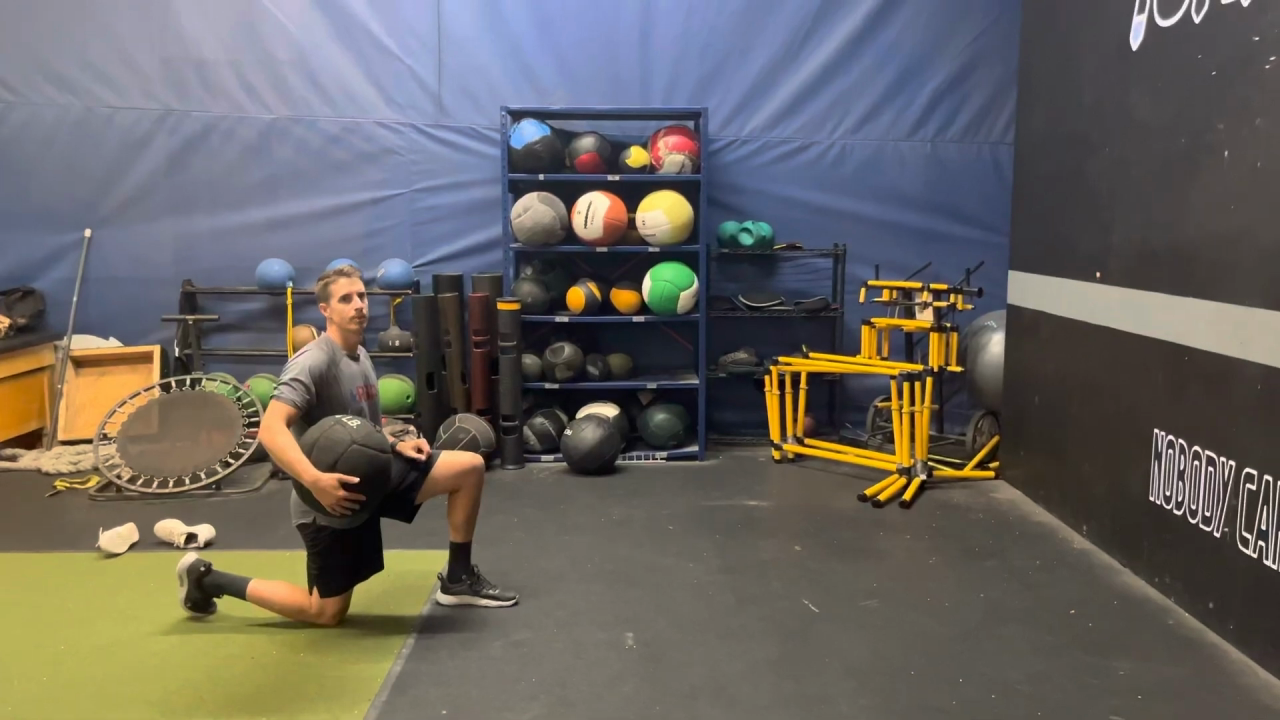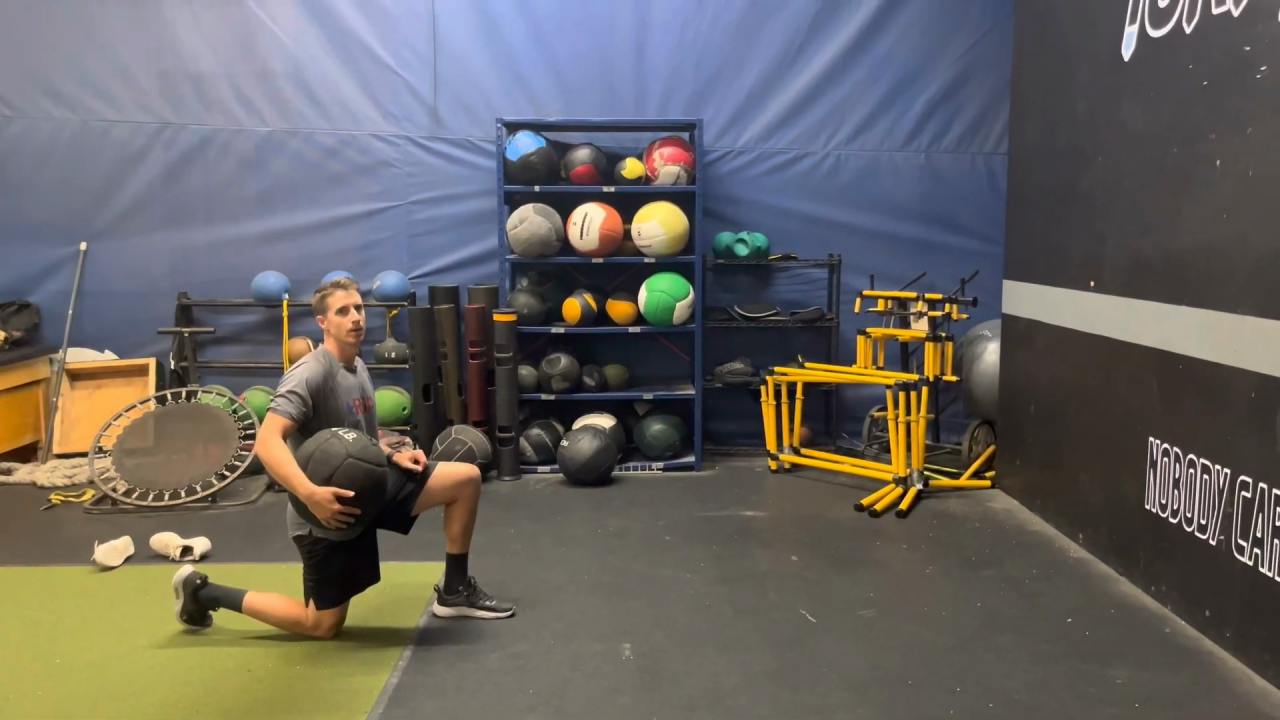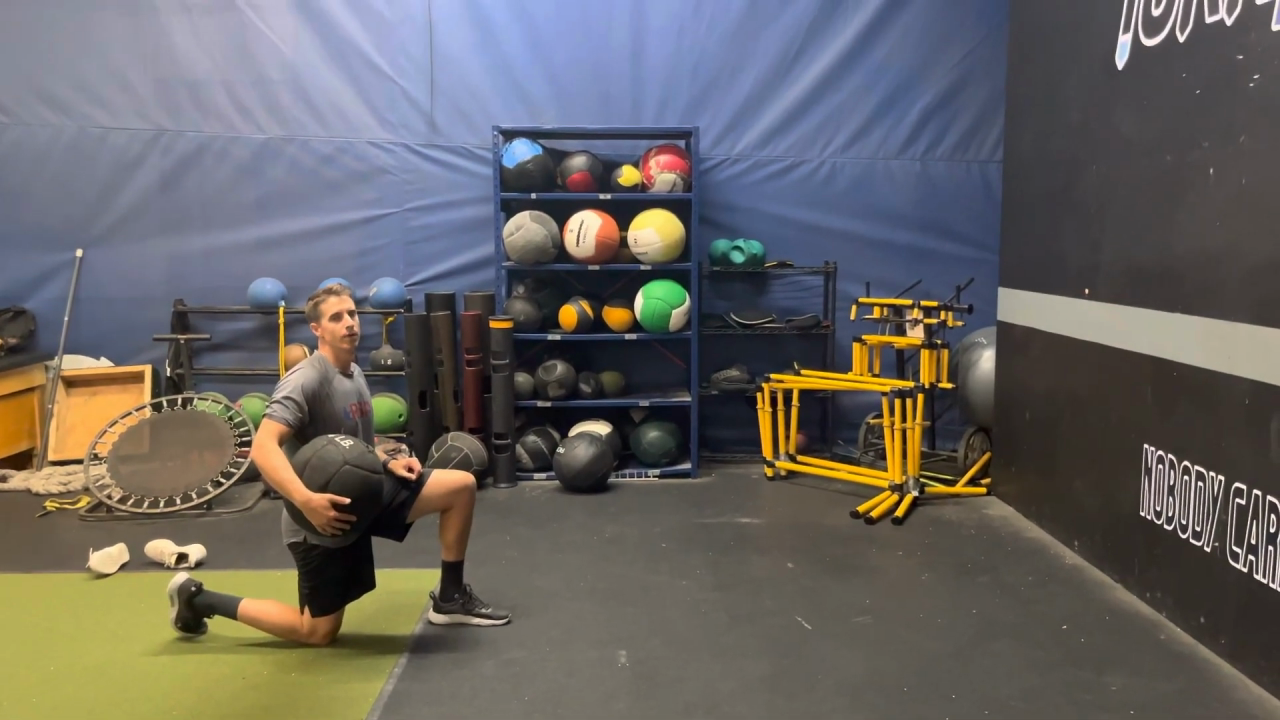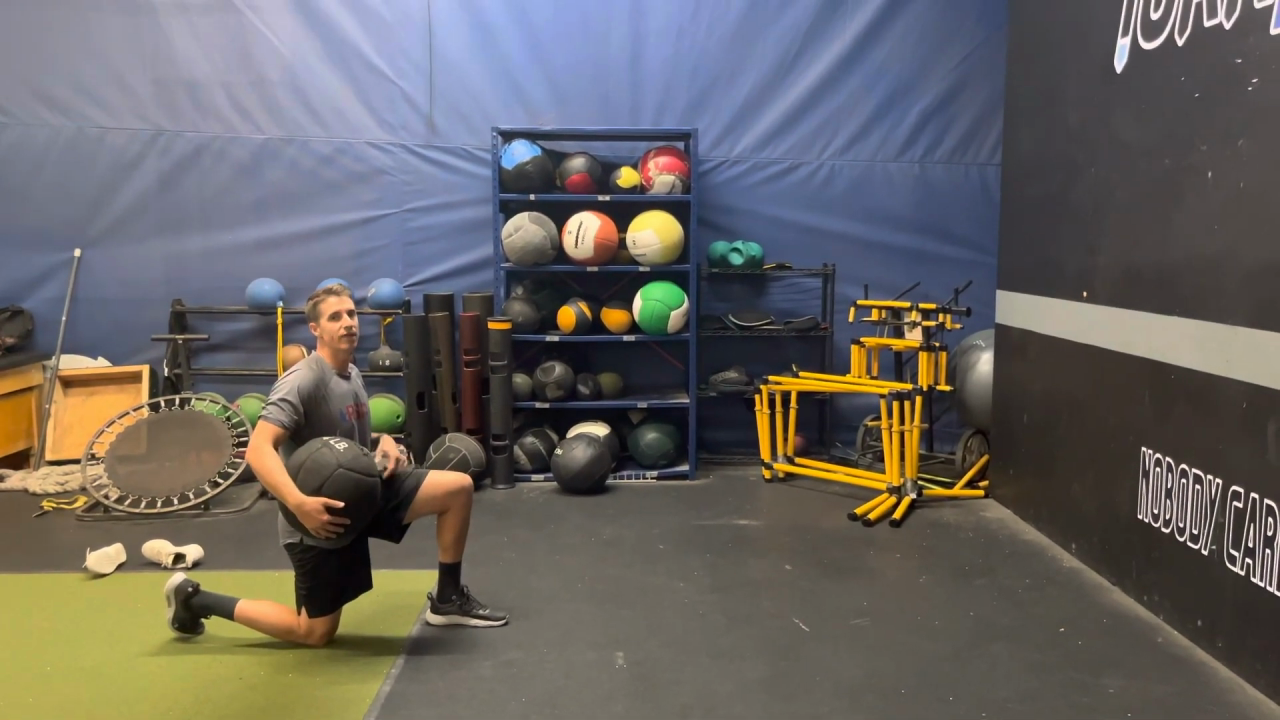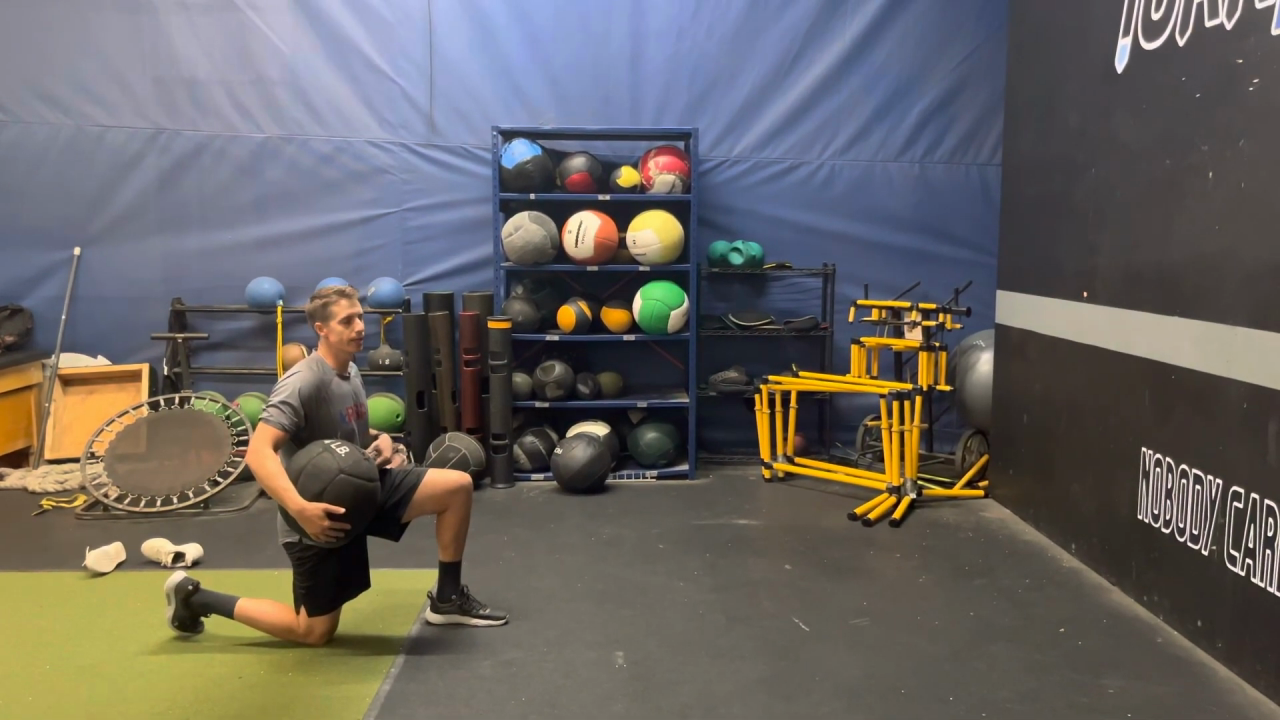
dt=0.5s
person 1, frame 1
left shoulder: (360, 356)
right shoulder: (313, 362)
right elbow: (271, 429)
left wrist: (397, 444)
right wrist: (315, 481)
right hip: (331, 500)
left knee: (470, 467)
right knee: (327, 612)
left ankle: (458, 579)
right ankle: (207, 579)
person 1, frame 2
left shoulder: (358, 367)
right shoulder: (310, 375)
right elbow: (267, 442)
left wrist: (393, 454)
right wrist: (310, 494)
right hip: (328, 511)
left knee: (466, 477)
right knee: (323, 624)
left ankle: (455, 591)
right ankle: (203, 591)
person 1, frame 3
left shoulder: (354, 373)
right shoulder: (306, 381)
right elbow: (263, 448)
left wrist: (388, 462)
right wrist: (306, 501)
right hip: (323, 518)
left knee: (462, 485)
right knee: (318, 631)
left ankle: (450, 598)
right ankle: (198, 599)
person 1, frame 4
left shoulder: (352, 374)
right shoulder: (302, 382)
right elbow: (258, 449)
left wrist: (383, 442)
right wrist: (299, 504)
right hip: (320, 519)
left knee: (459, 487)
right knee: (315, 631)
left ankle: (448, 600)
right ankle: (194, 599)
person 1, frame 5
left shoulder: (350, 372)
right shoulder: (304, 383)
right elbow: (258, 452)
left wrist: (381, 439)
right wrist: (299, 509)
right hip: (320, 518)
left knee: (458, 486)
right knee: (314, 631)
left ankle: (448, 599)
right ankle: (194, 597)
